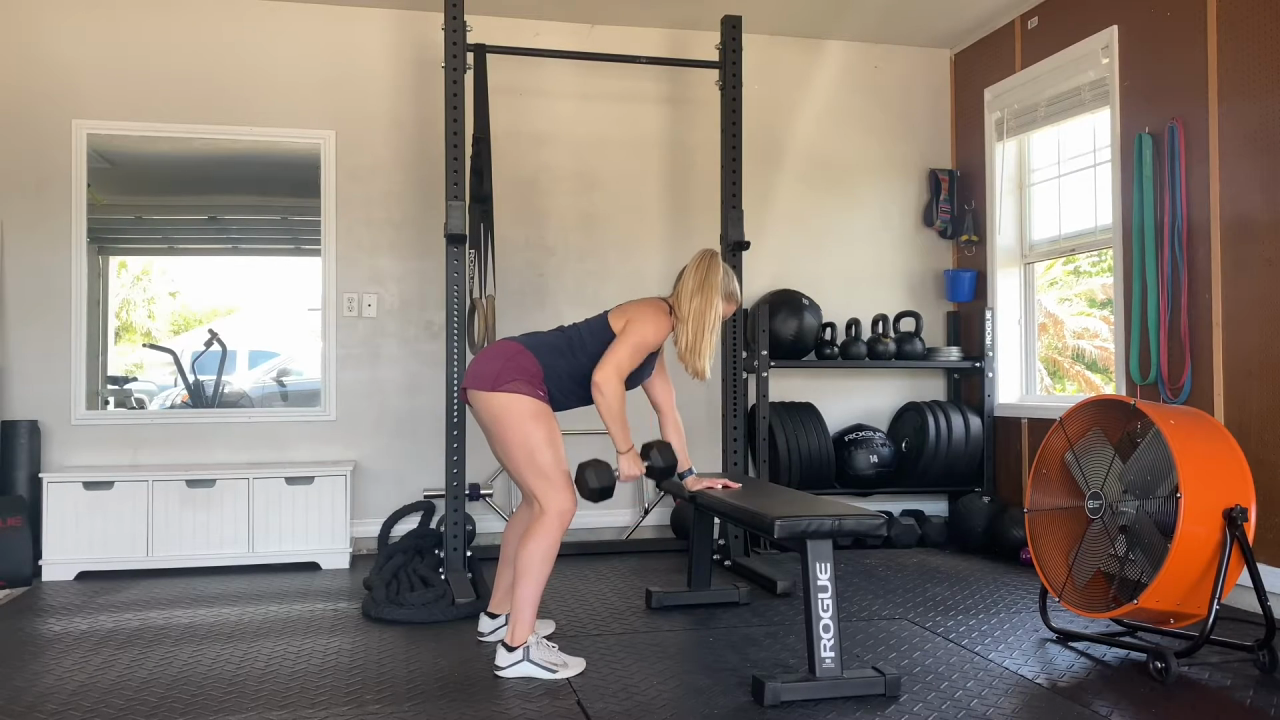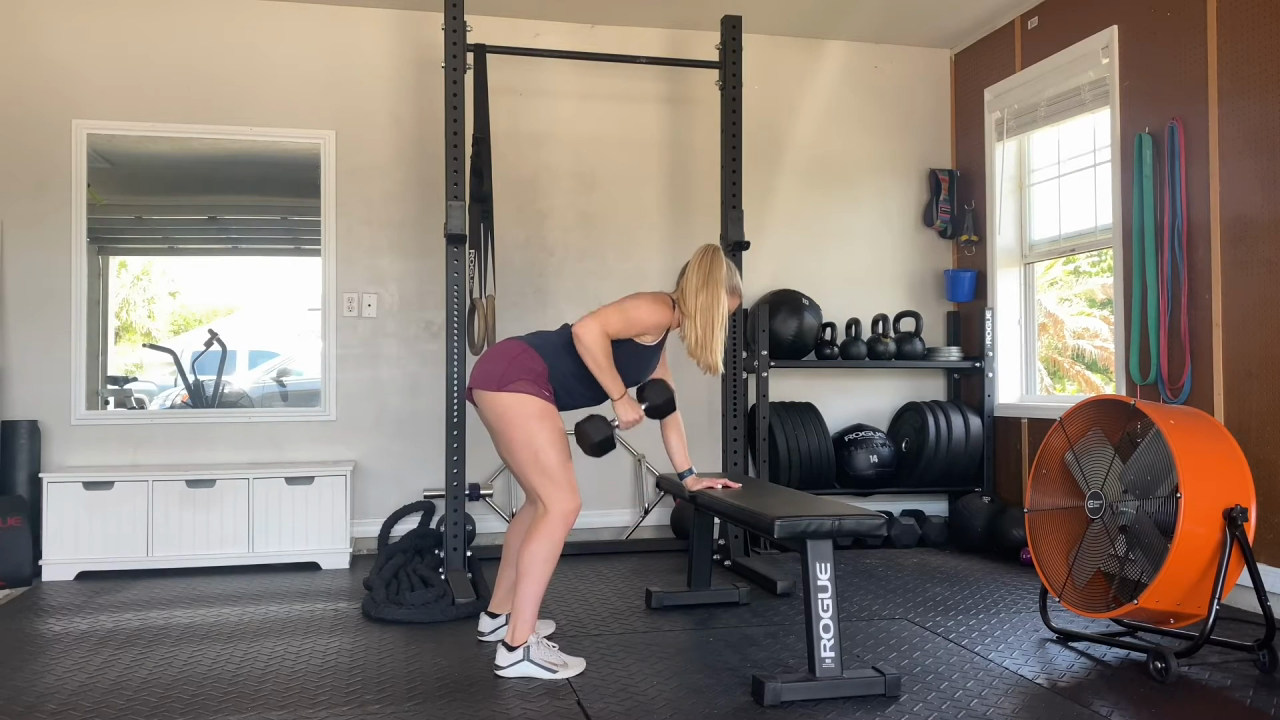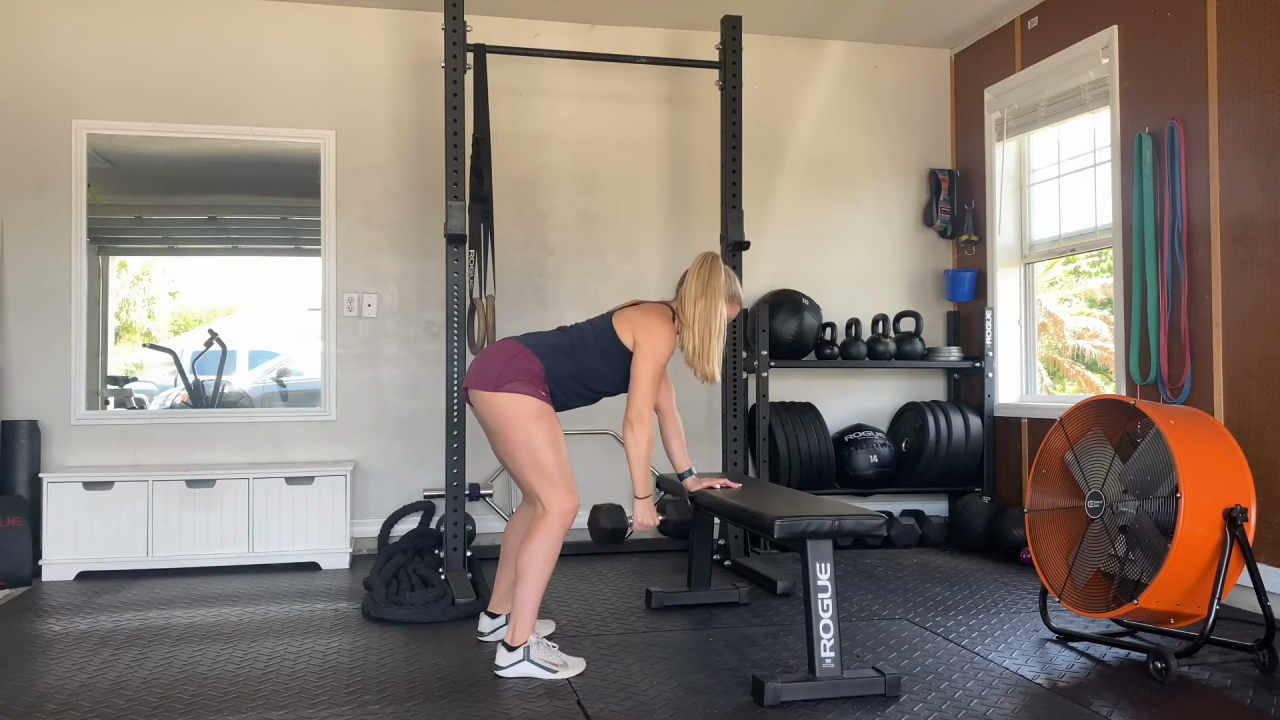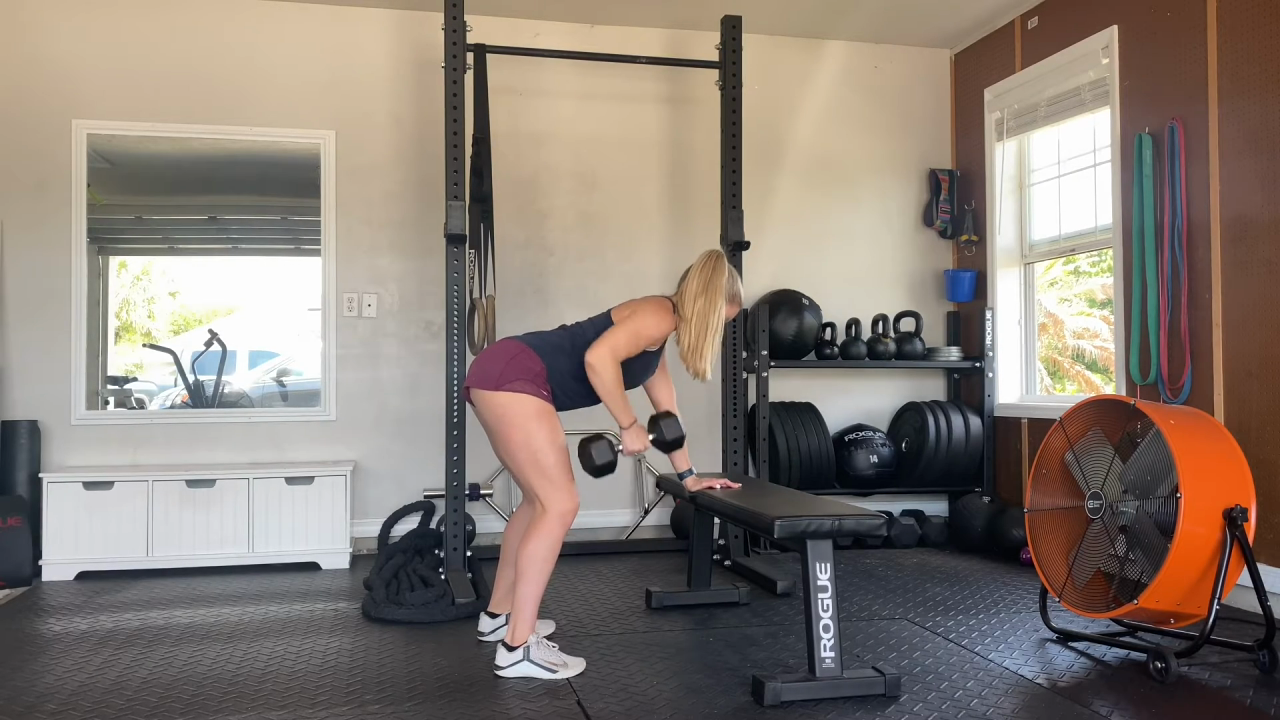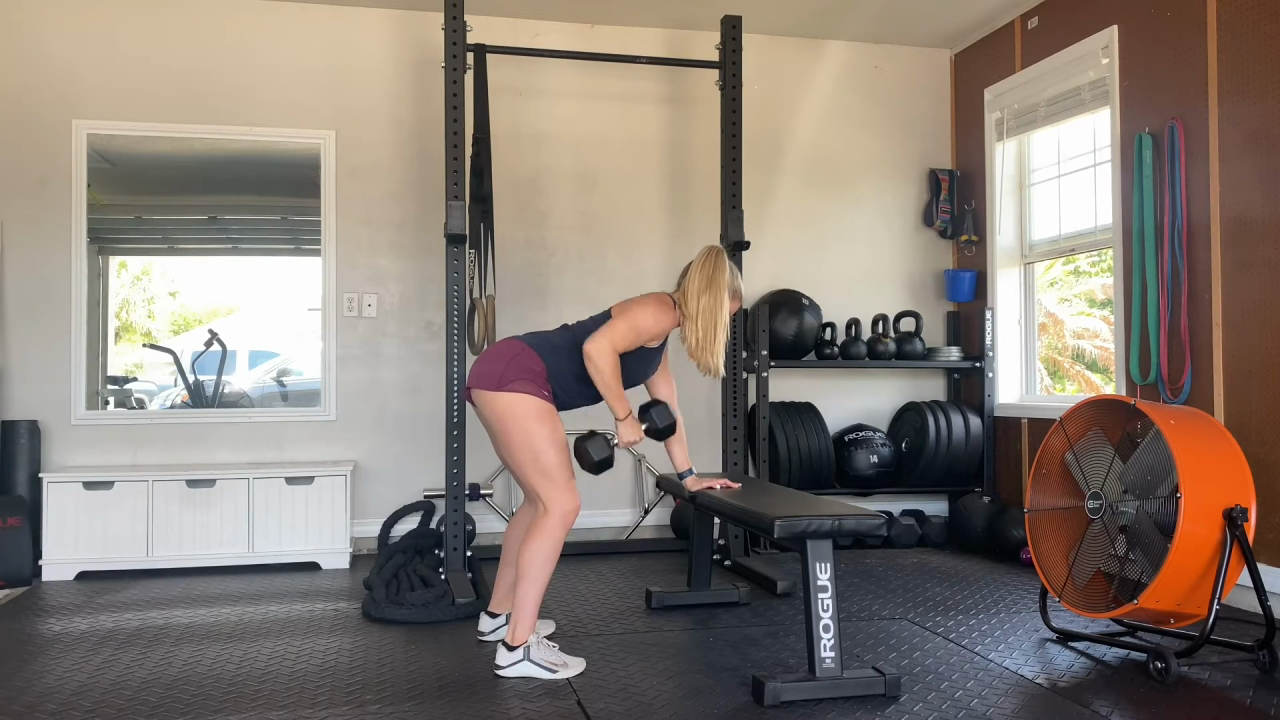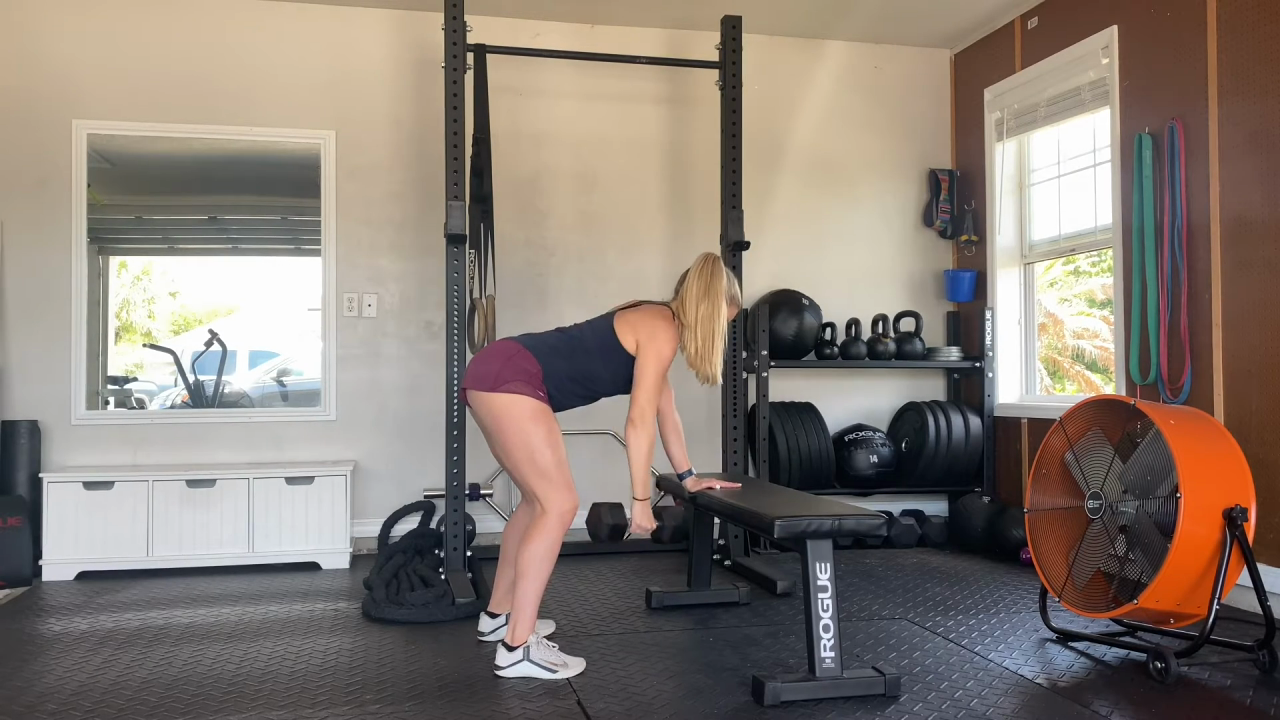
dt=0.4s
person 1, frame 1
left shoulder: (654, 335)
right shoulder: (655, 318)
left elbow: (665, 408)
right elbow: (604, 381)
left wrist: (688, 475)
right wrist: (625, 452)
left hip: (503, 377)
right hip: (509, 376)
left knee: (541, 500)
right knee: (557, 506)
left ankle: (499, 615)
right ankle: (517, 647)
person 1, frame 2
left shoulder: (656, 331)
right shoulder: (657, 310)
right elbow: (586, 330)
left wrist: (688, 476)
right wrist: (621, 400)
left hip: (508, 378)
right hip: (516, 376)
left knee: (544, 501)
right knee: (562, 506)
left ankle: (499, 615)
right ankle: (518, 647)
person 1, frame 3
left shoulder: (654, 326)
right shoulder: (660, 328)
left elbow: (666, 409)
right elbow: (638, 419)
left wrist: (688, 477)
right wrist: (643, 497)
left hip: (502, 375)
right hip: (511, 377)
left knee: (540, 501)
right knee: (560, 506)
left ankle: (498, 615)
right ankle: (518, 647)
person 1, frame 4
left shoulder: (656, 336)
right shoulder: (659, 316)
left elbow: (665, 405)
right elbow: (597, 357)
left wrist: (688, 477)
right wrist: (629, 428)
left hip: (504, 376)
right hip: (513, 375)
left knee: (541, 500)
right knee: (559, 505)
left ankle: (499, 615)
right ankle: (517, 647)
person 1, frame 5
left shoulder: (657, 328)
right shoulder: (660, 312)
left elbow: (667, 405)
right elbow: (596, 348)
left wrist: (688, 476)
right wrist: (624, 420)
left hip: (505, 376)
right hip: (514, 376)
left knee: (542, 501)
right knee: (561, 506)
left ankle: (498, 615)
right ankle: (517, 648)
person 1, frame 6
left shoulder: (653, 325)
right shoulder: (662, 330)
left elbow: (666, 410)
right elbow: (640, 421)
left wrist: (688, 478)
right wrist: (641, 502)
left hip: (499, 375)
right hip: (509, 377)
left knee: (539, 500)
right knee: (559, 505)
left ankle: (499, 614)
right ankle: (518, 647)
